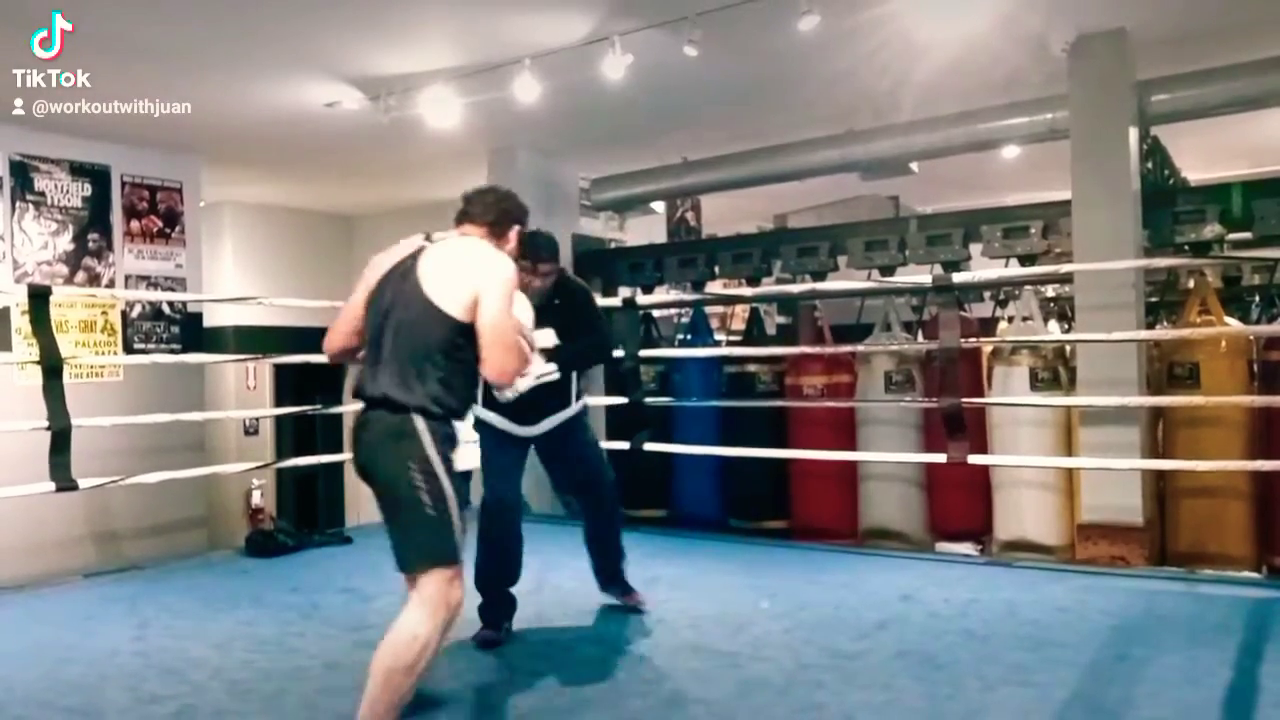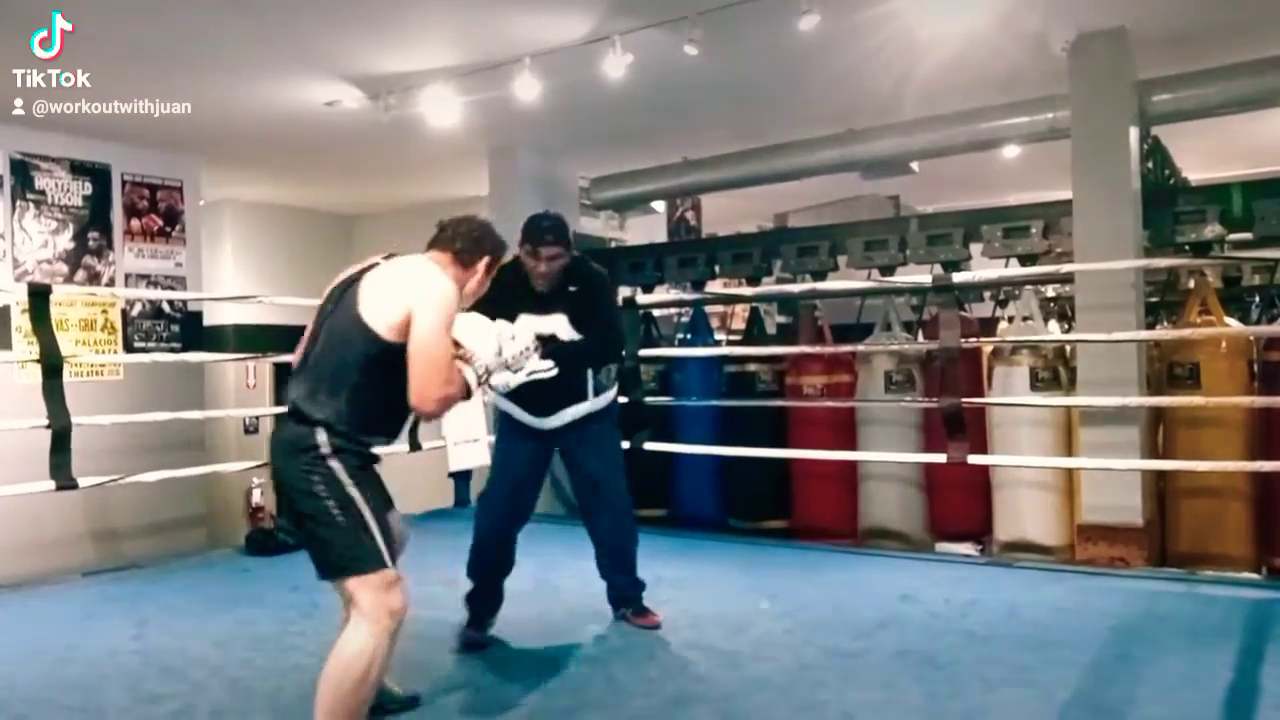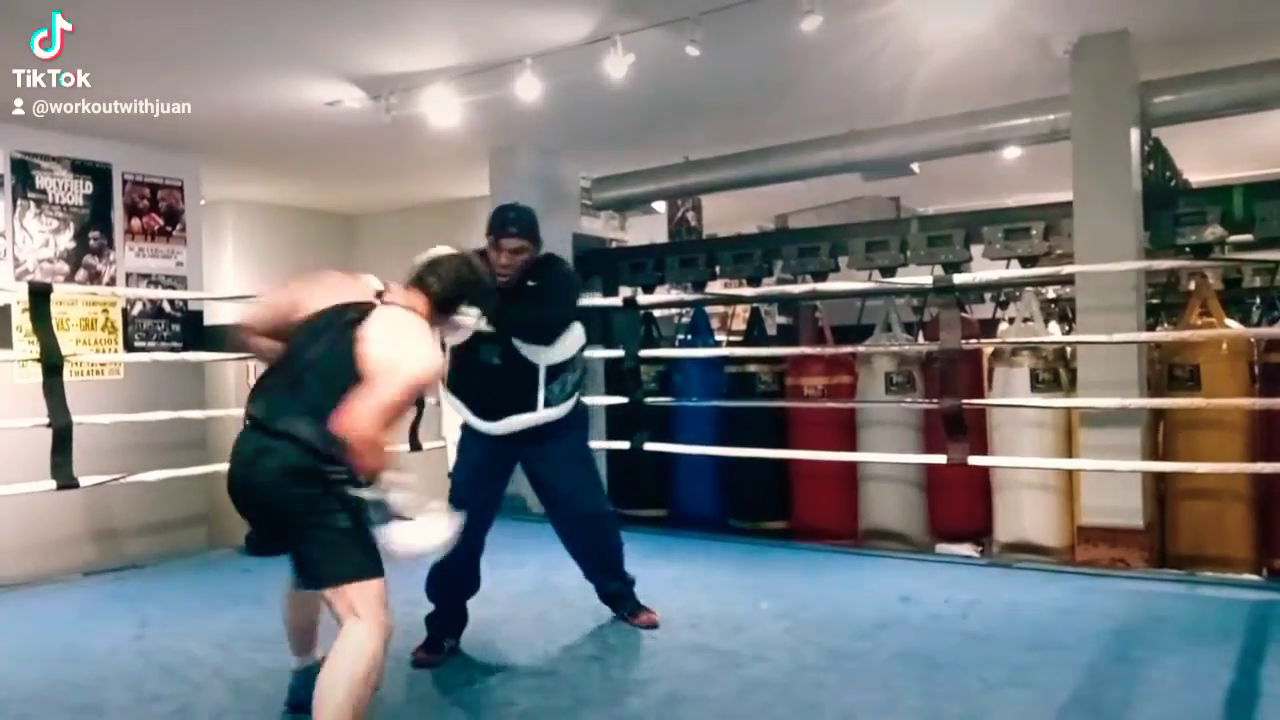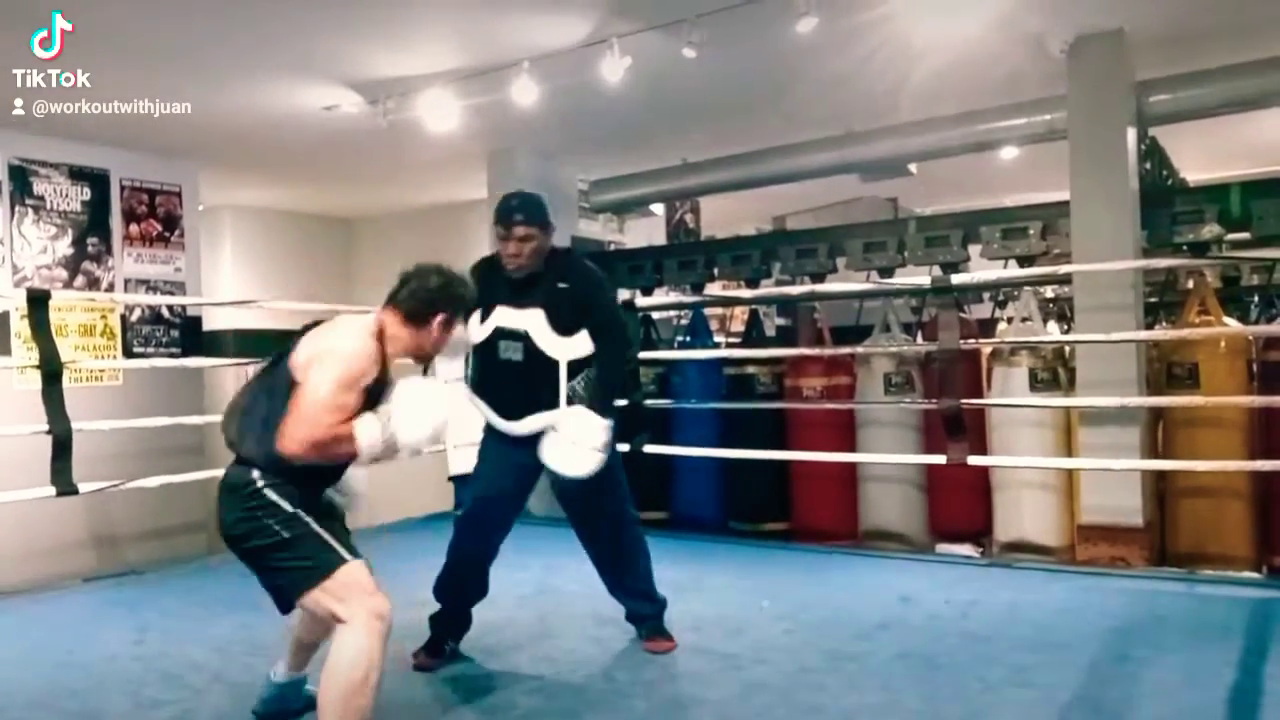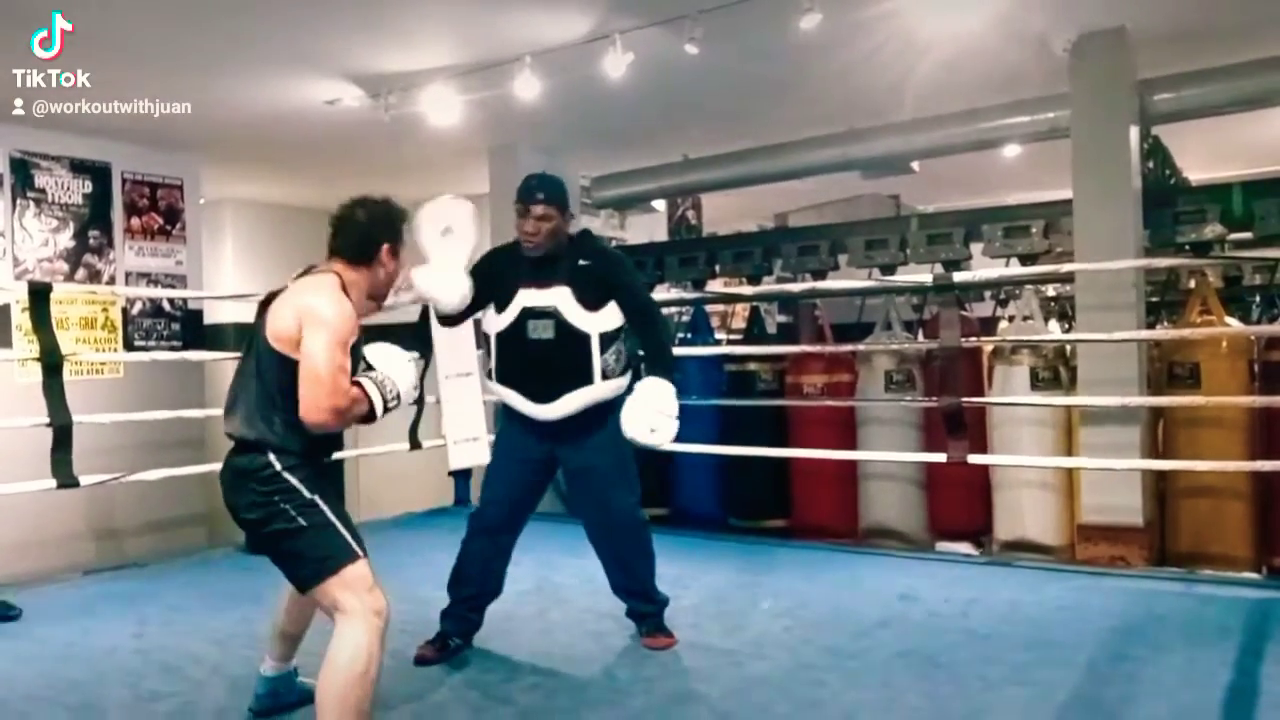
dt=0.4s
person 1, frame 1
left shoulder: (397, 256)
right shoulder: (492, 263)
left elbow: (335, 345)
right elbow: (500, 372)
right wrist: (522, 340)
left hip: (376, 427)
right hip: (414, 434)
left knee: (420, 563)
right knee: (438, 594)
person 1, frame 2
left shoulder: (372, 274)
right shoulder: (435, 288)
left elbow: (308, 355)
right elbow: (429, 399)
right wrist: (477, 365)
left hip: (325, 446)
right hip: (322, 454)
left knee: (386, 543)
right knee: (381, 606)
person 1, frame 3
left shoulder: (336, 287)
right shoulder: (423, 352)
left elbow: (252, 329)
right elbow: (355, 430)
left hip: (254, 459)
right hip: (314, 477)
left knee: (312, 568)
right knee: (367, 619)
left ankle: (307, 679)
person 1, frame 4
left shoulder: (366, 339)
right shoulder: (355, 346)
right elbow: (300, 441)
right wrist: (388, 436)
left hip: (287, 494)
right hip: (264, 498)
left knee: (342, 584)
right knee: (366, 612)
person 1, frame 5
left shoulder: (320, 291)
right shoulder: (325, 304)
right elbow: (320, 412)
right wrist: (383, 386)
left hip: (278, 470)
right hip: (275, 474)
left knee: (312, 577)
right knee: (363, 608)
person 2, frame 1
left shoulder: (572, 294)
left elbow: (601, 345)
left wrist: (548, 359)
left hip: (561, 415)
right hip: (501, 422)
left knee: (599, 491)
right knee: (500, 508)
left ankle: (612, 575)
right ankle: (496, 613)
person 2, frame 2
left shoulder: (591, 282)
right shoulder: (502, 283)
left elbow: (608, 345)
left wrist: (546, 353)
left hip: (586, 414)
right hip: (521, 417)
left knee: (611, 505)
right knee: (498, 508)
left ankle: (627, 599)
right ankle: (481, 610)
person 2, frame 3
left shoulder: (556, 278)
left elbow: (540, 328)
left hip: (550, 423)
right hip: (482, 424)
left knee: (586, 512)
right knee: (462, 522)
left ankle: (621, 596)
right ankle: (444, 628)
person 2, frame 4
left shoulder: (581, 279)
right shoulder: (485, 275)
left elbow: (618, 350)
right elbow: (461, 329)
left wrist: (595, 413)
left hip: (574, 428)
right hip: (506, 430)
left knee: (608, 522)
right knee: (476, 527)
left ankle: (649, 617)
right ankle: (446, 631)
person 2, frame 5
left shoulder: (599, 261)
right shoulder: (499, 264)
left elbow: (647, 318)
right elbow: (452, 314)
left wrist: (658, 378)
right wrist: (443, 281)
left hip: (594, 420)
right hip: (522, 421)
left knee: (616, 518)
right knee: (491, 520)
left ankle: (649, 615)
right ankle: (456, 626)
